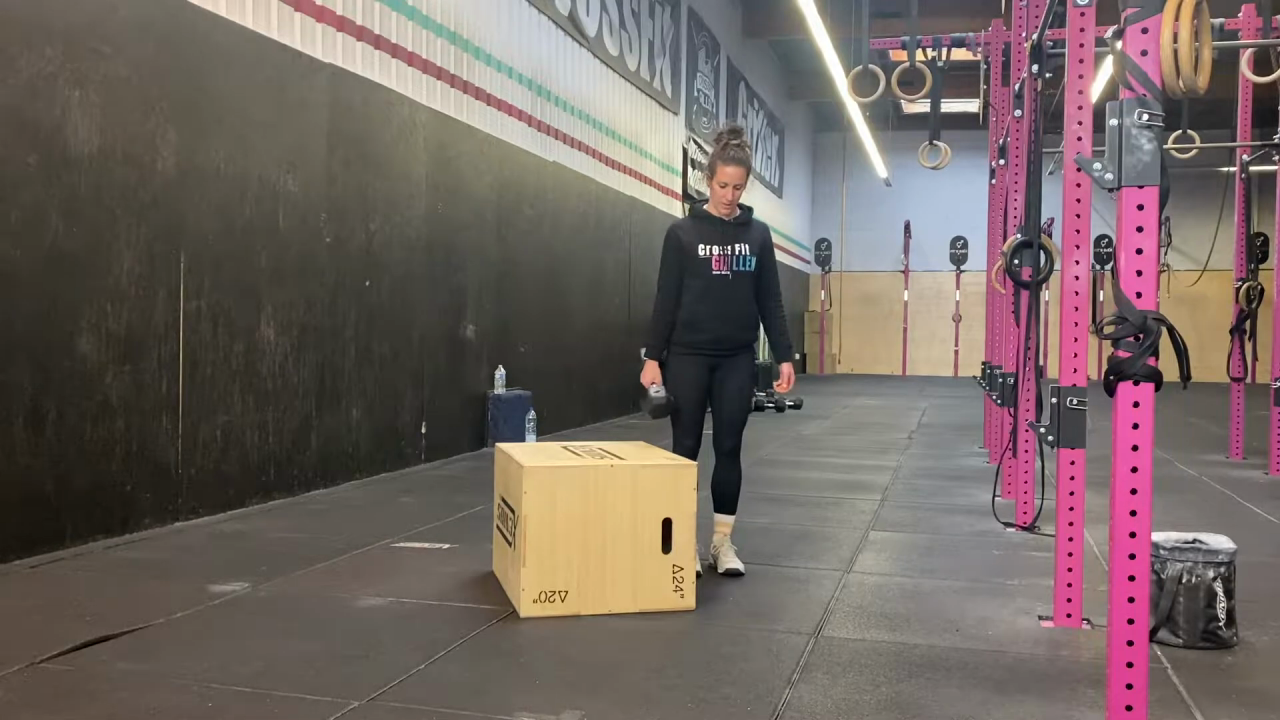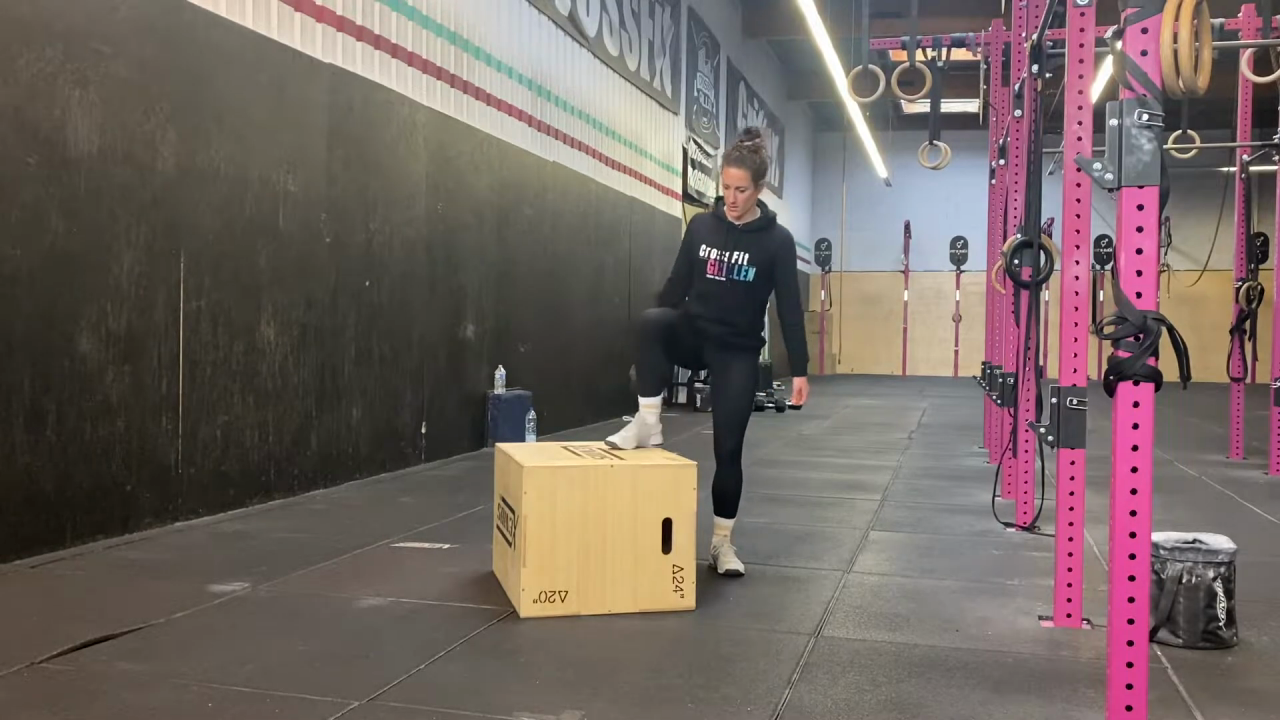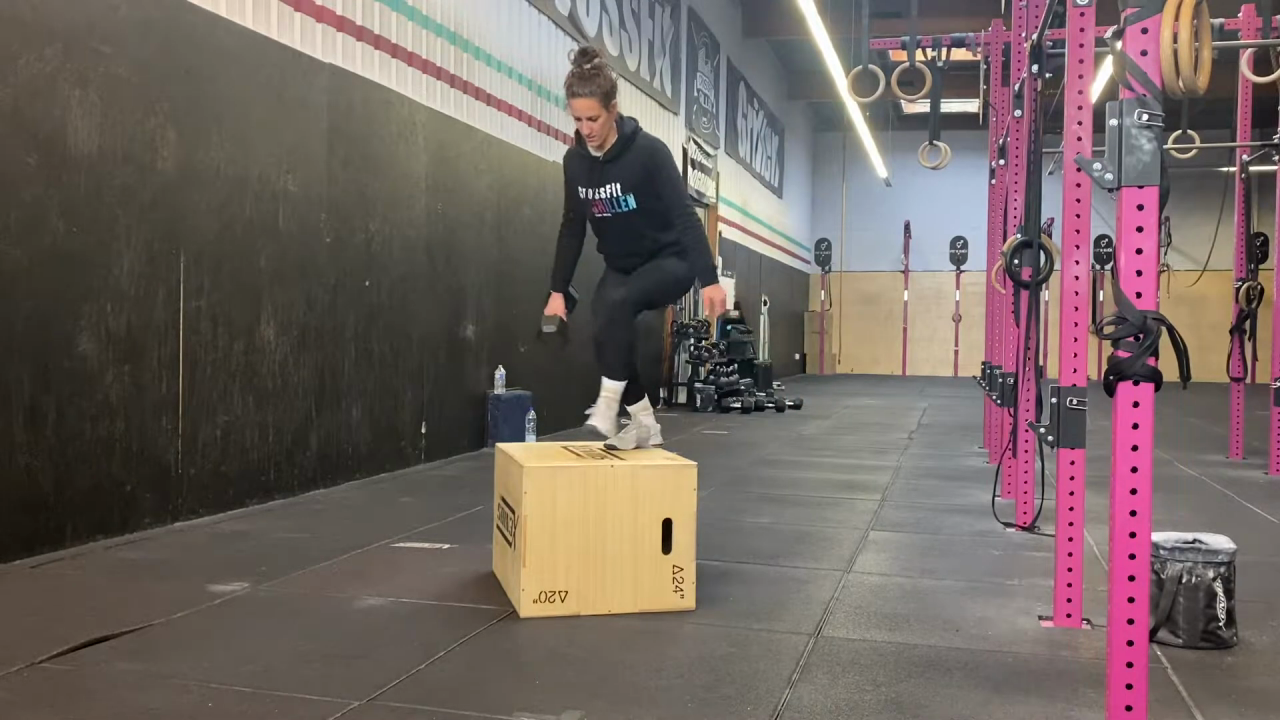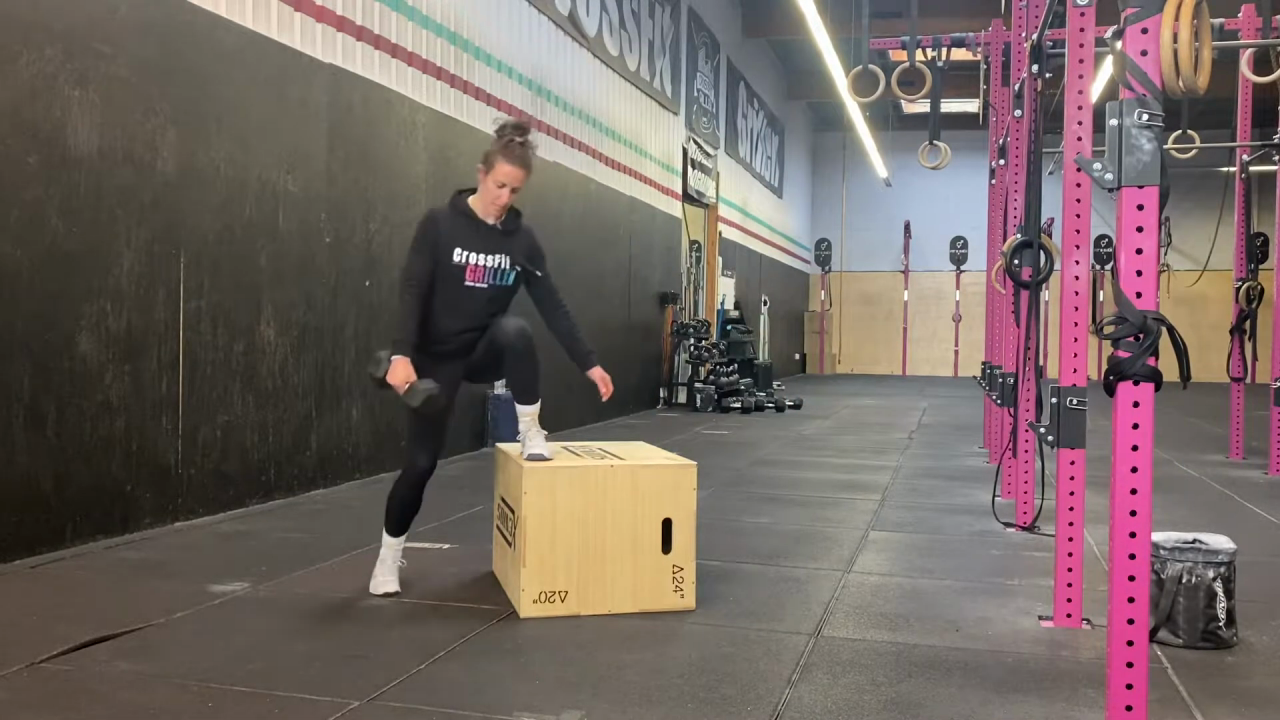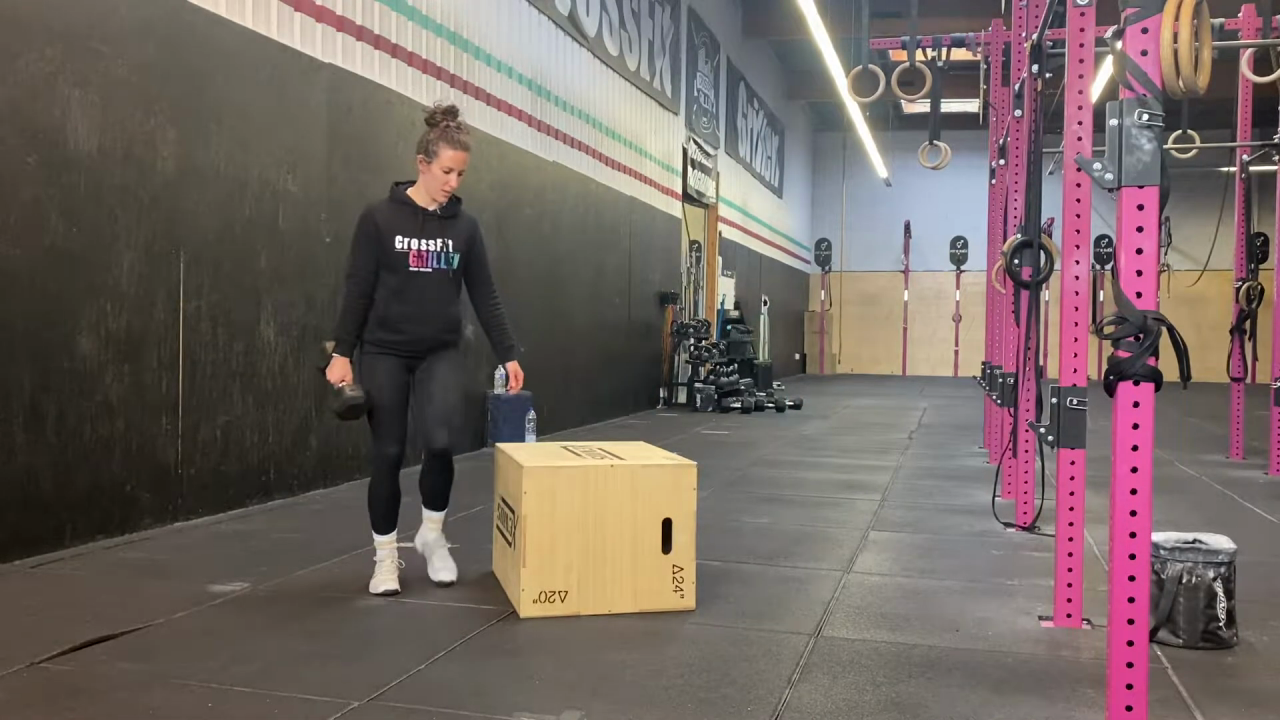
dt=1s
person 1, frame 1
left shoulder: (758, 234)
right shoulder: (682, 232)
left elbow: (770, 300)
right elbow: (666, 298)
left wrist: (784, 356)
right wrist: (652, 357)
left hip: (738, 358)
right hip: (688, 355)
left knee: (728, 449)
right knee: (685, 449)
left ankle: (723, 541)
person 1, frame 2
left shoulder: (776, 240)
right shoulder: (701, 226)
left elbow: (789, 307)
right elbow: (677, 283)
left wrist: (799, 369)
right wrist: (652, 346)
left hip: (738, 352)
right hip: (692, 335)
left knee: (728, 448)
right knee: (651, 320)
left ankle: (722, 542)
right ankle: (648, 422)
person 1, frame 3
left shoulder: (648, 152)
right shoulder: (575, 160)
left elbow: (684, 215)
right elbow: (572, 228)
left wrist: (709, 279)
right wrist: (557, 290)
left hip: (668, 261)
right hip: (619, 267)
left knee: (617, 304)
right knee: (605, 334)
left ankle: (607, 406)
right ankle: (644, 423)
person 1, frame 4
left shoulder: (522, 238)
right shoulder: (439, 224)
left elbow: (552, 305)
right elbow: (412, 293)
left wrist: (589, 363)
right wrist: (401, 356)
left hip: (486, 350)
right hip: (436, 355)
left knee: (515, 331)
right knee: (421, 461)
left ankle: (531, 433)
right ankle: (388, 556)
person 1, frame 5
left shoulder: (464, 225)
right shoulder: (379, 217)
left elbow: (484, 295)
right elbow: (357, 290)
left wrist: (508, 355)
right wrist: (342, 353)
left hip: (440, 349)
right hip: (384, 350)
left knee: (441, 446)
right knee: (388, 452)
left ankle: (432, 536)
right ankle: (386, 558)
